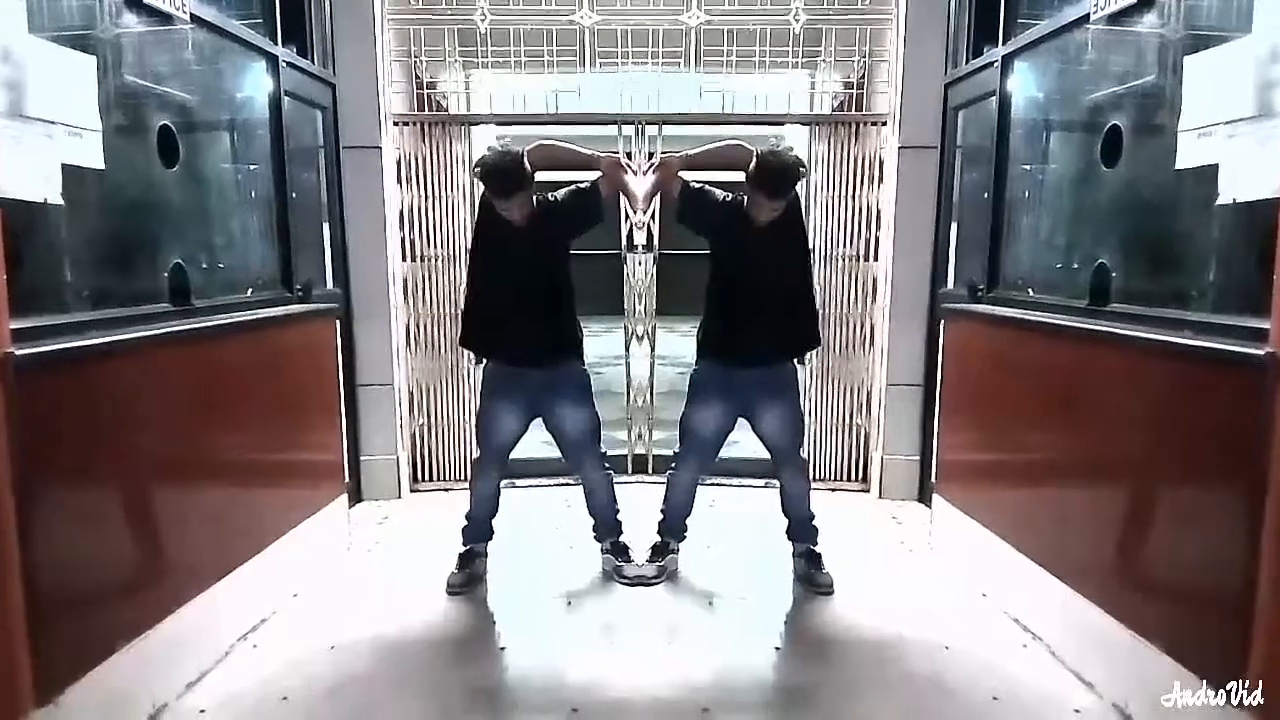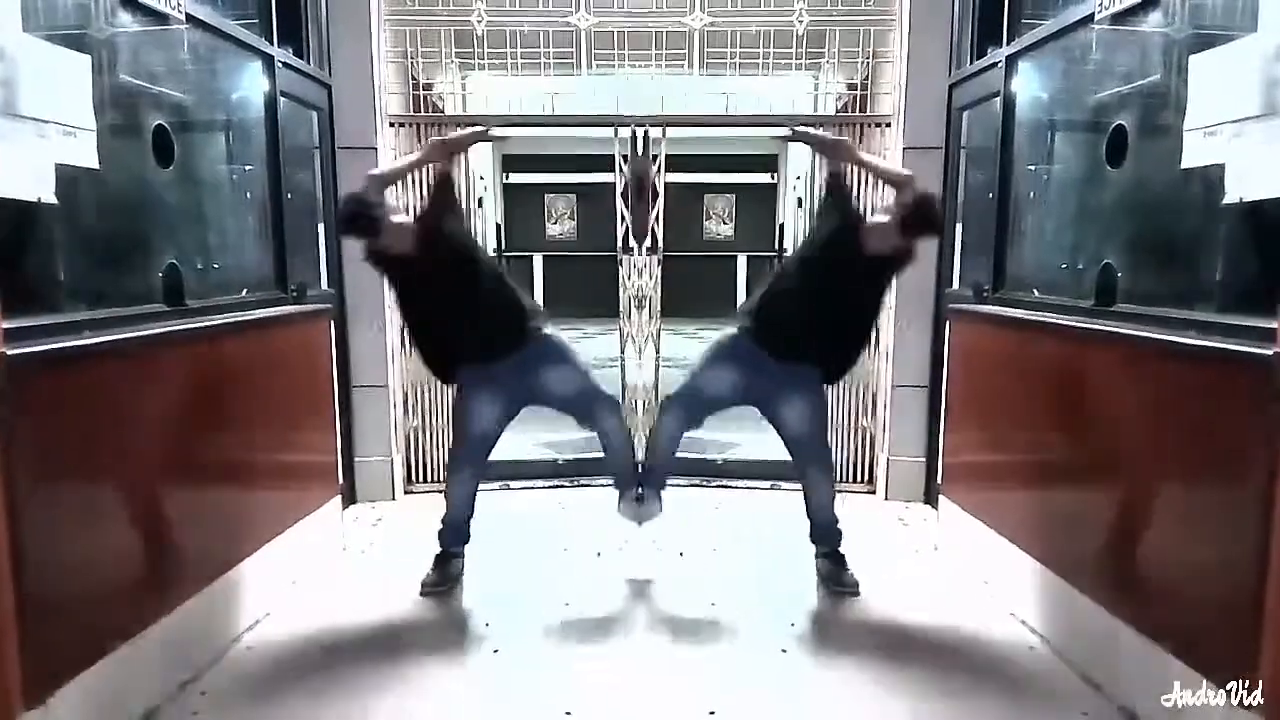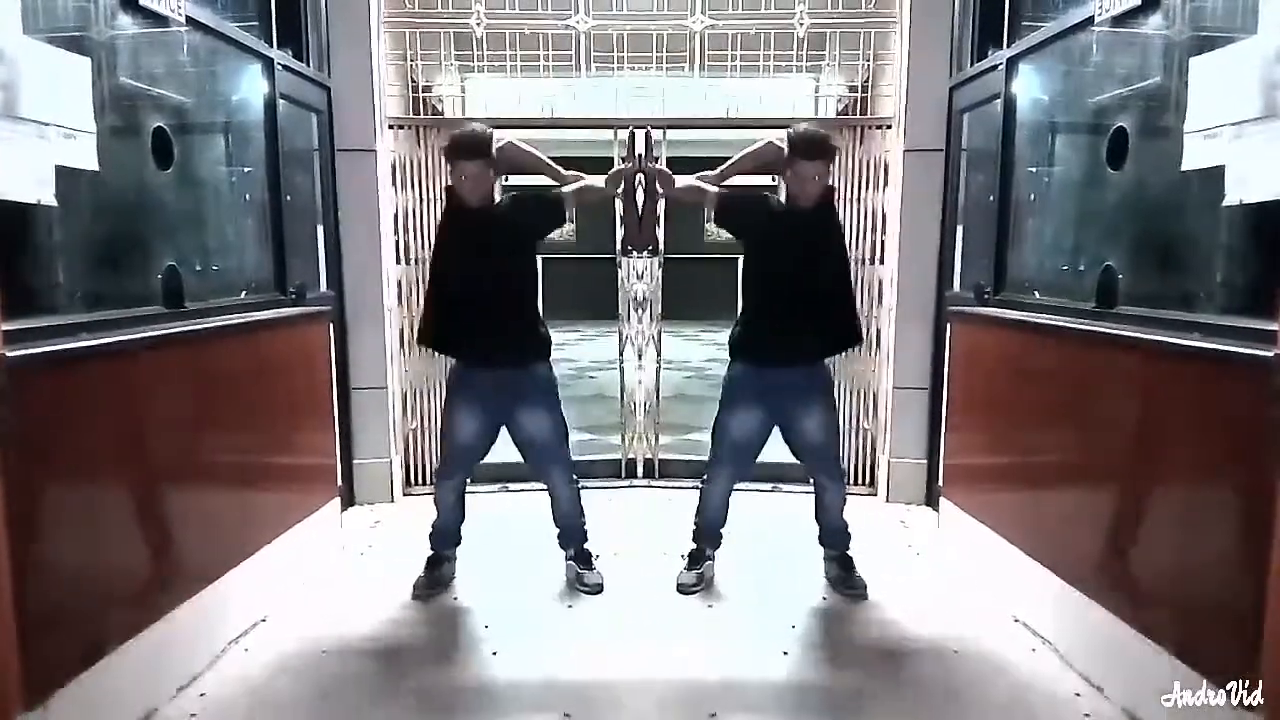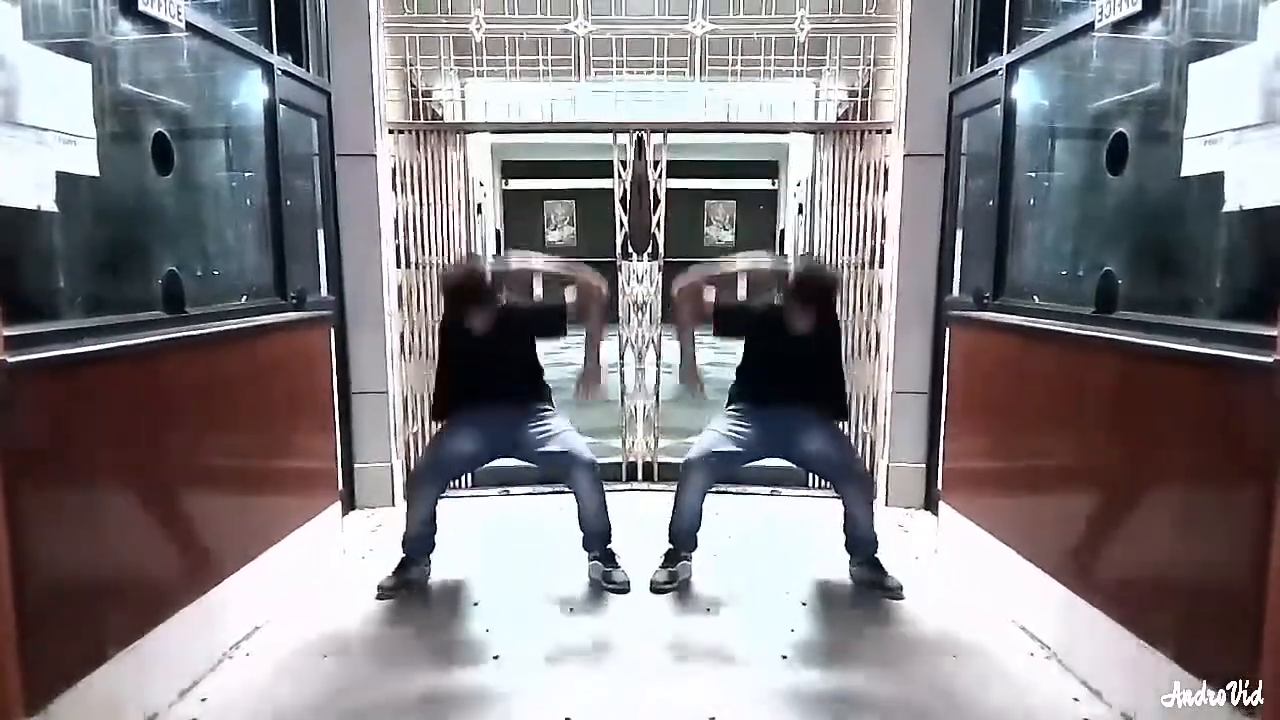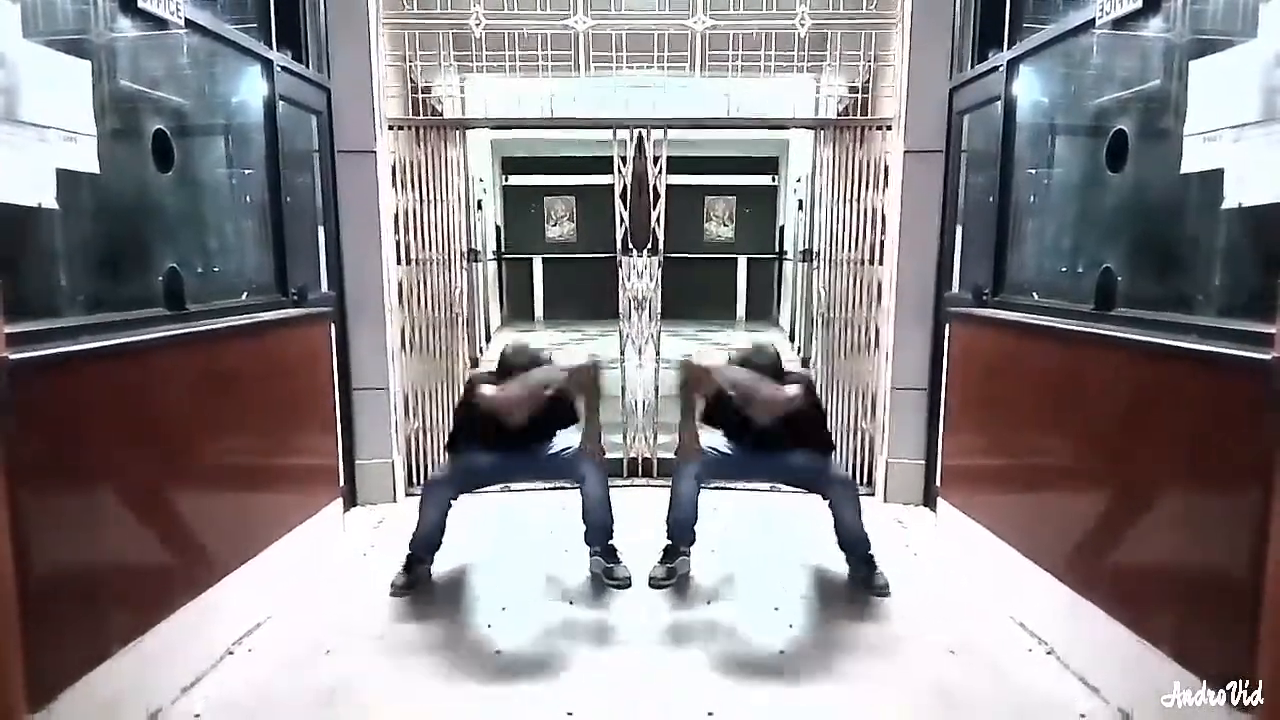
dt=1s
person 1, frame 1
left shoulder: (556, 211)
right shoulder: (487, 212)
left elbow: (610, 182)
right elbow: (535, 151)
left wrist: (605, 164)
right wrist: (595, 159)
left hip: (562, 368)
right hip: (506, 370)
left knee: (590, 463)
right knee: (488, 465)
left ankle: (612, 545)
right ankle: (474, 552)
person 1, frame 2
left shoulder: (437, 220)
right shoulder: (389, 262)
left hip: (532, 347)
right hip: (481, 371)
left knee: (603, 410)
right knee: (463, 466)
left ankle: (630, 493)
right ankle: (451, 553)
person 1, frame 3
left shoulder: (521, 213)
right shoulder: (454, 210)
left elbow: (577, 191)
right elbow: (505, 148)
left wrist: (601, 185)
right wrist: (568, 177)
left hip: (528, 372)
right hip: (472, 374)
left knee: (557, 471)
right knee: (451, 472)
left ankle: (576, 551)
right ankle: (443, 555)
person 1, frame 4
left shoulder: (520, 317)
right shoulder: (452, 322)
left elbow: (594, 287)
left wrist: (592, 361)
left hip: (529, 414)
right hip: (473, 417)
left knee: (584, 465)
right knee: (421, 477)
left ankle: (600, 555)
right ankle: (415, 561)
person 1, frame 5
left shoulder: (549, 406)
right shoulder: (479, 399)
left elbow: (588, 373)
right elbow: (498, 400)
left wrist: (592, 426)
left hip: (538, 450)
right hip: (482, 456)
left knee: (591, 463)
right knee: (437, 485)
left ankle: (601, 551)
right ankle: (419, 559)
person 2, frame 1
left shoulder: (792, 212)
right shoulder: (722, 211)
left elbow: (744, 152)
right elbow: (667, 178)
left wrist: (684, 160)
right wrist: (670, 166)
left hip: (774, 370)
right hip: (716, 368)
left knee: (791, 465)
right knee: (688, 463)
left ankle: (805, 551)
right ankle: (667, 544)
person 2, frame 2
left shoulder: (890, 260)
right shoulder: (841, 220)
left hip: (799, 371)
right hip: (747, 346)
left knee: (816, 465)
right knee: (675, 411)
left ankle: (828, 553)
right ankle: (648, 491)
person 2, frame 3
left shoulder: (824, 210)
right shoulder: (759, 213)
left elbow: (774, 148)
right elbow: (704, 191)
right wrist: (682, 185)
left hip: (807, 374)
right hip: (751, 370)
left knee: (828, 472)
right knee: (724, 470)
left ankle: (836, 555)
right ankle: (703, 551)
person 2, frame 4
left shoulder: (827, 322)
right shoulder: (759, 317)
right elbow: (684, 288)
right wrist: (687, 360)
left hip: (807, 418)
right hip: (750, 414)
left knee: (858, 479)
right knee: (694, 466)
left ankle: (864, 561)
right ankle: (679, 554)
person 2, frame 5
left shoulder: (799, 395)
right shoulder: (732, 407)
left elbow: (784, 399)
right elbow: (691, 372)
right wrist: (687, 424)
left hip: (797, 457)
right hip: (743, 452)
left knee: (842, 485)
right knee: (688, 464)
left ankle: (859, 560)
right ankle: (678, 550)
